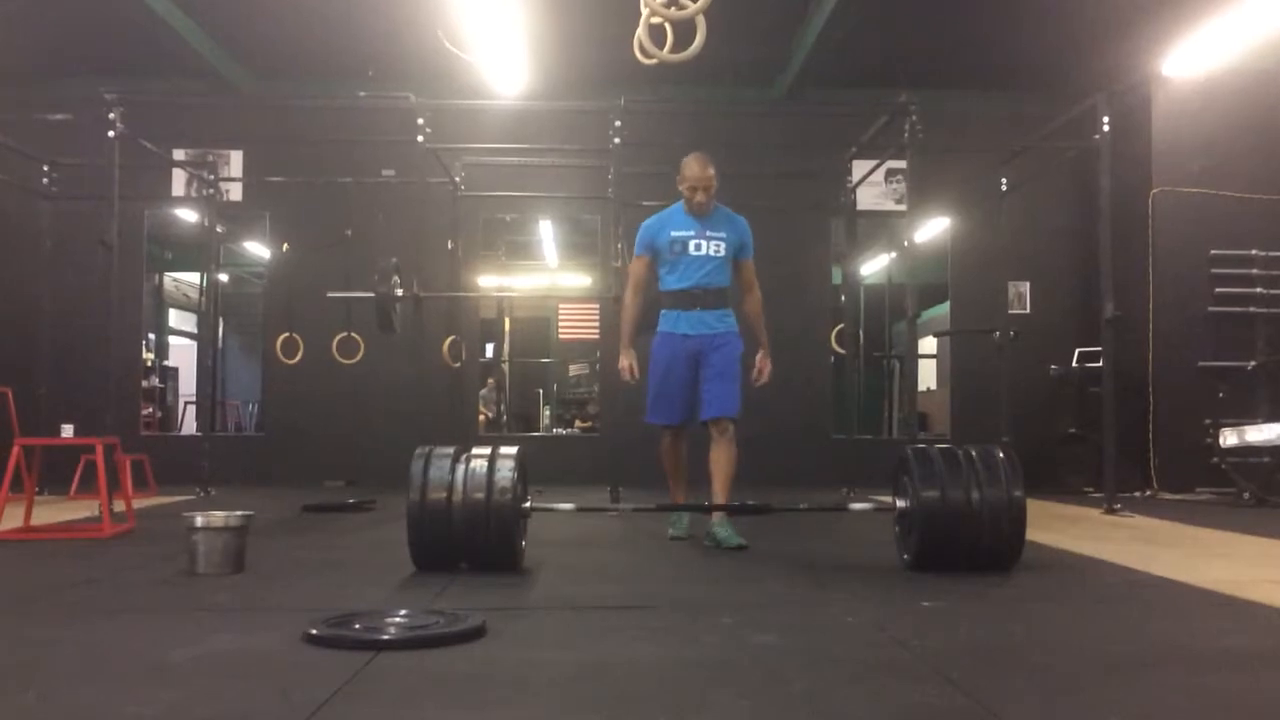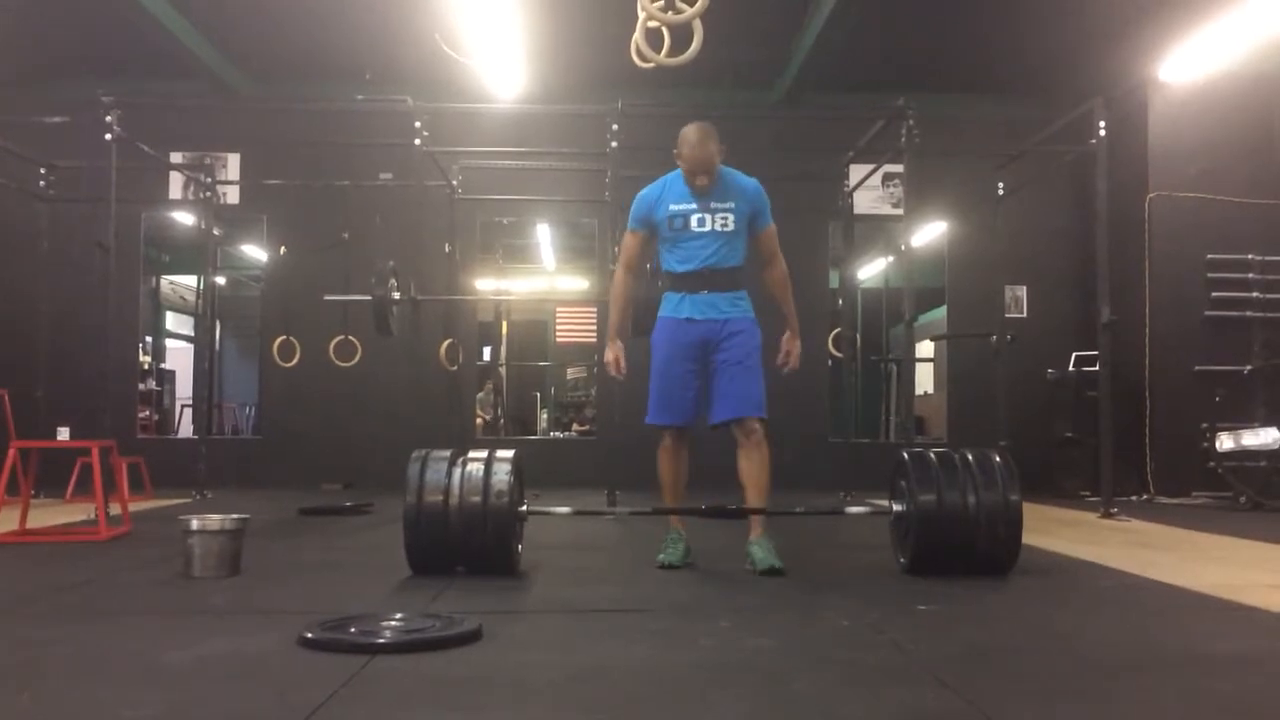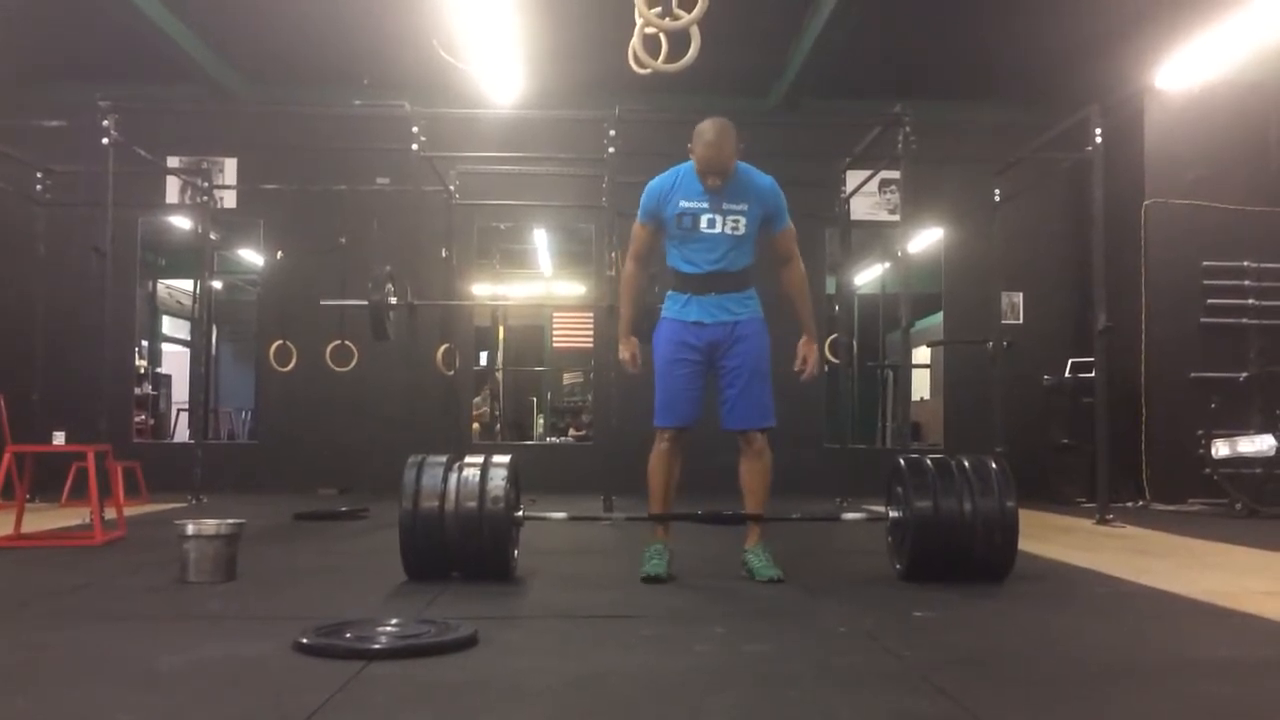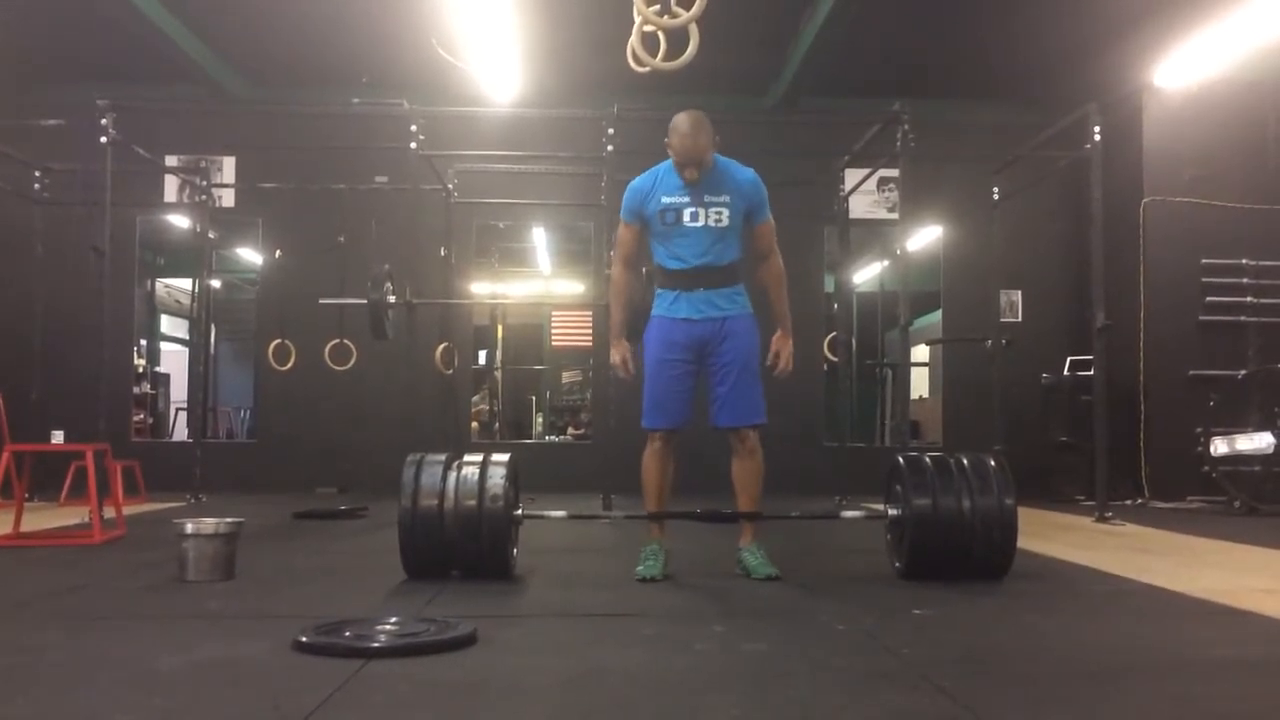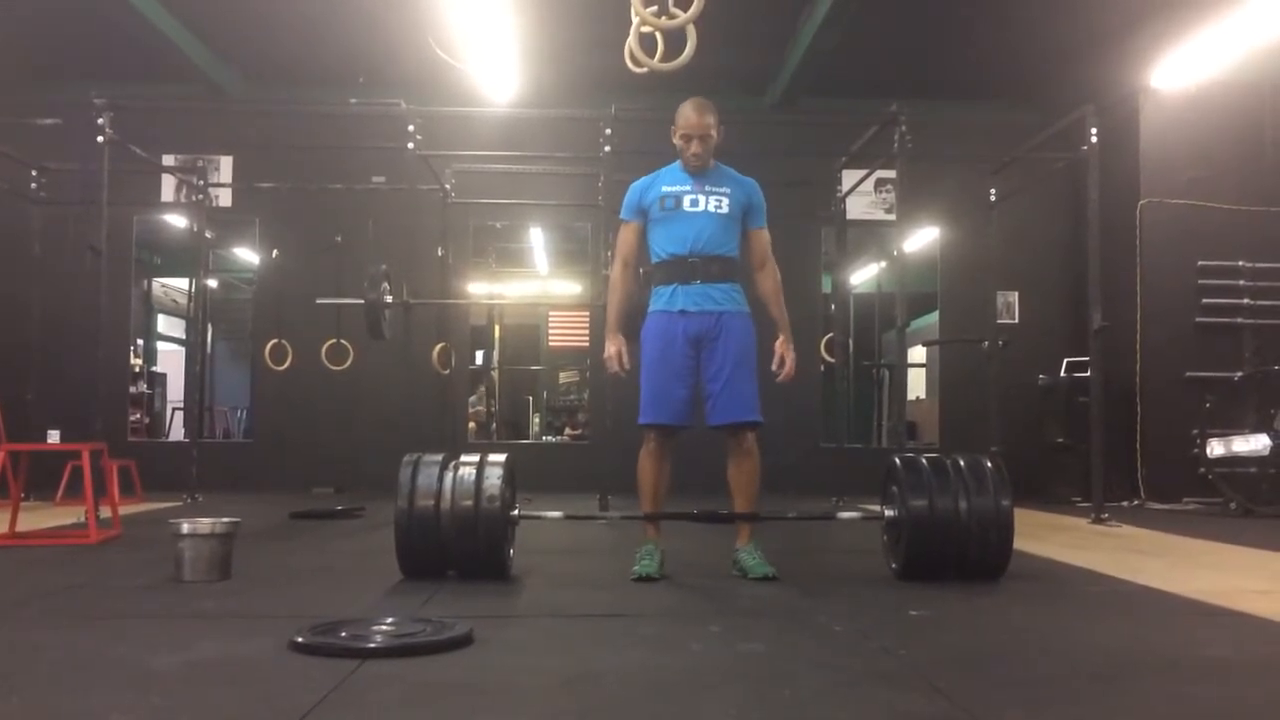
dt=1s
person 1, frame 1
left shoulder: (736, 227)
right shoulder: (655, 227)
left elbow: (750, 291)
right elbow: (634, 290)
left wrist: (764, 347)
right wrist: (625, 347)
left hip: (722, 334)
right hip: (673, 332)
left knee: (722, 423)
right knee: (672, 427)
left ankle: (719, 518)
right ankle: (680, 505)
person 1, frame 2
left shoulder: (749, 192)
right shoulder: (652, 198)
left elbow: (773, 263)
right elbow: (627, 270)
left wrist: (792, 328)
right wrist: (613, 337)
left hip: (734, 318)
right hip: (677, 320)
left knee: (748, 425)
right knee: (672, 430)
left ankle: (757, 536)
right ankle: (677, 533)
person 1, frame 3
left shoulder: (764, 191)
right shoulder: (661, 189)
left elbow: (790, 263)
right elbow: (636, 262)
left wrist: (809, 334)
right wrist: (625, 332)
left hip: (742, 321)
right hip: (681, 321)
left knee: (753, 435)
right knee: (668, 432)
left ankle: (754, 545)
right ankle: (659, 543)
person 1, frame 4
left shoulder: (746, 184)
right shoulder: (642, 189)
left elbow: (768, 259)
right elbow: (624, 265)
left wrist: (785, 329)
right wrist: (616, 337)
left hip: (731, 318)
right hip: (670, 318)
left knee: (744, 433)
right knee: (660, 433)
left ankle: (748, 543)
right ankle: (655, 544)
person 1, frame 5
left shoulder: (745, 190)
right shoulder: (644, 190)
left elbow: (764, 266)
right elbow: (624, 265)
left wrist: (785, 333)
right wrist: (612, 331)
left hip: (729, 315)
right hip: (668, 315)
left knee: (742, 431)
right knee: (657, 432)
left ankle: (745, 544)
right ankle: (651, 543)
